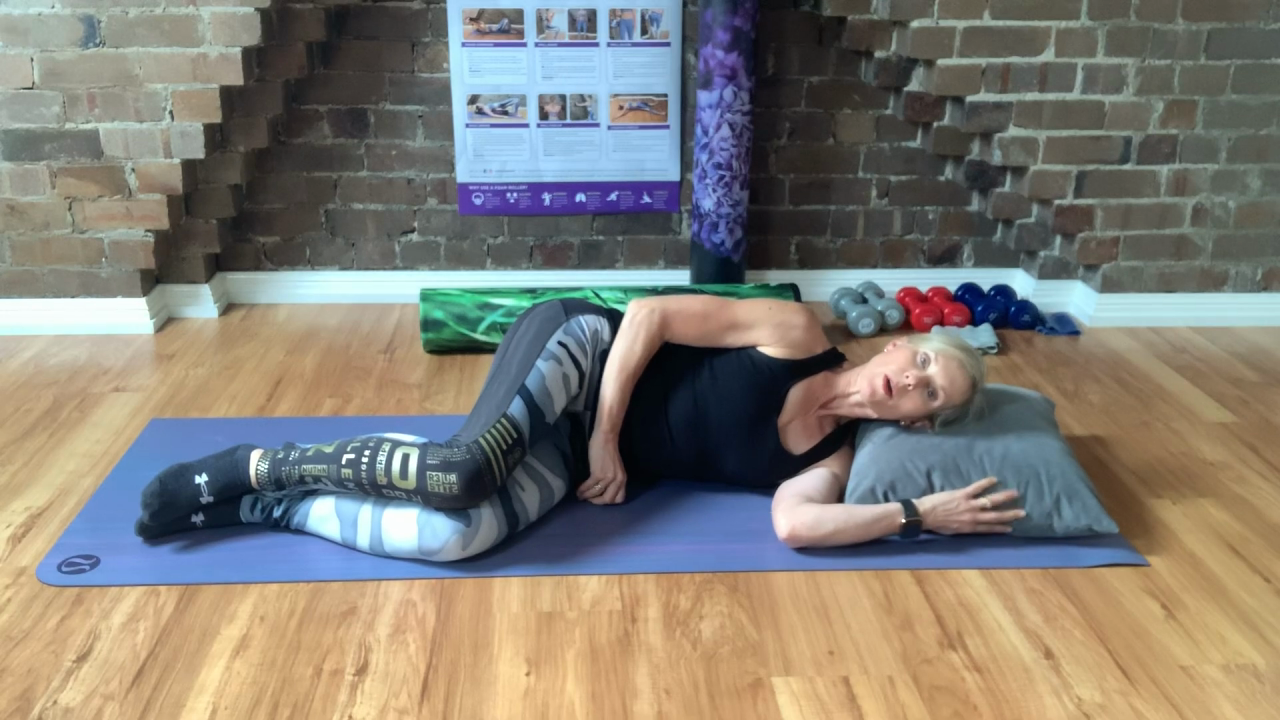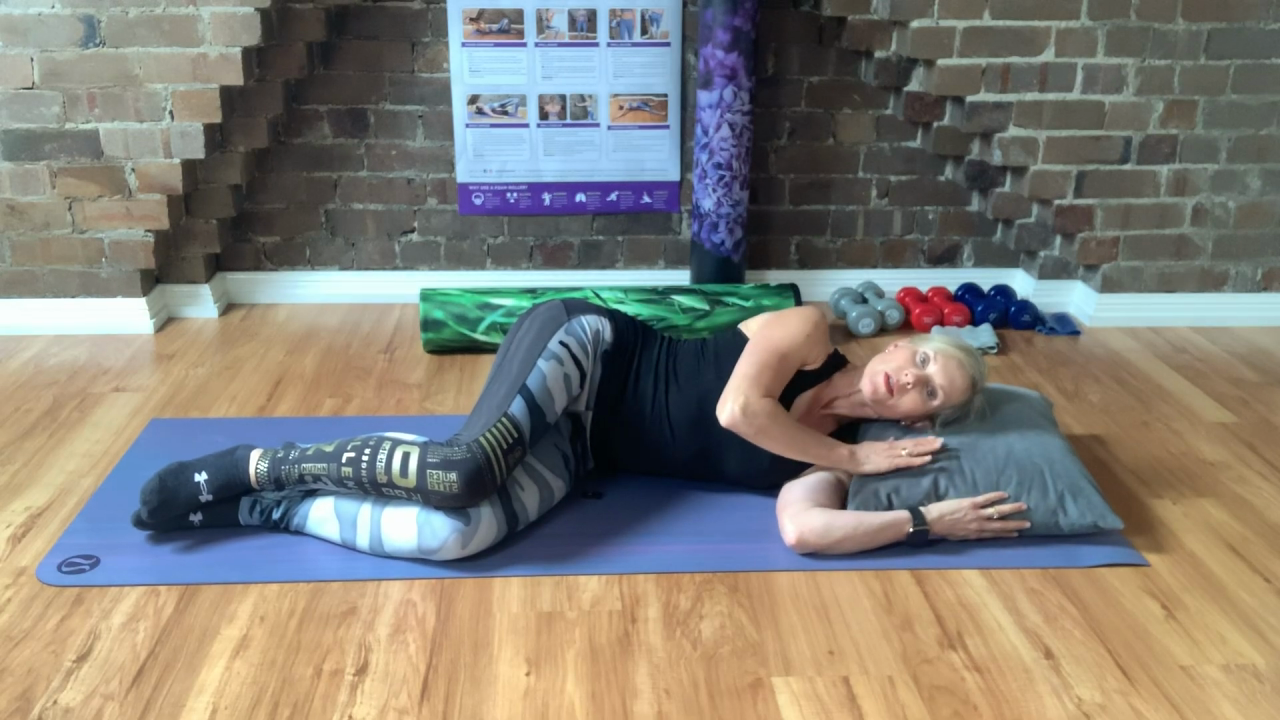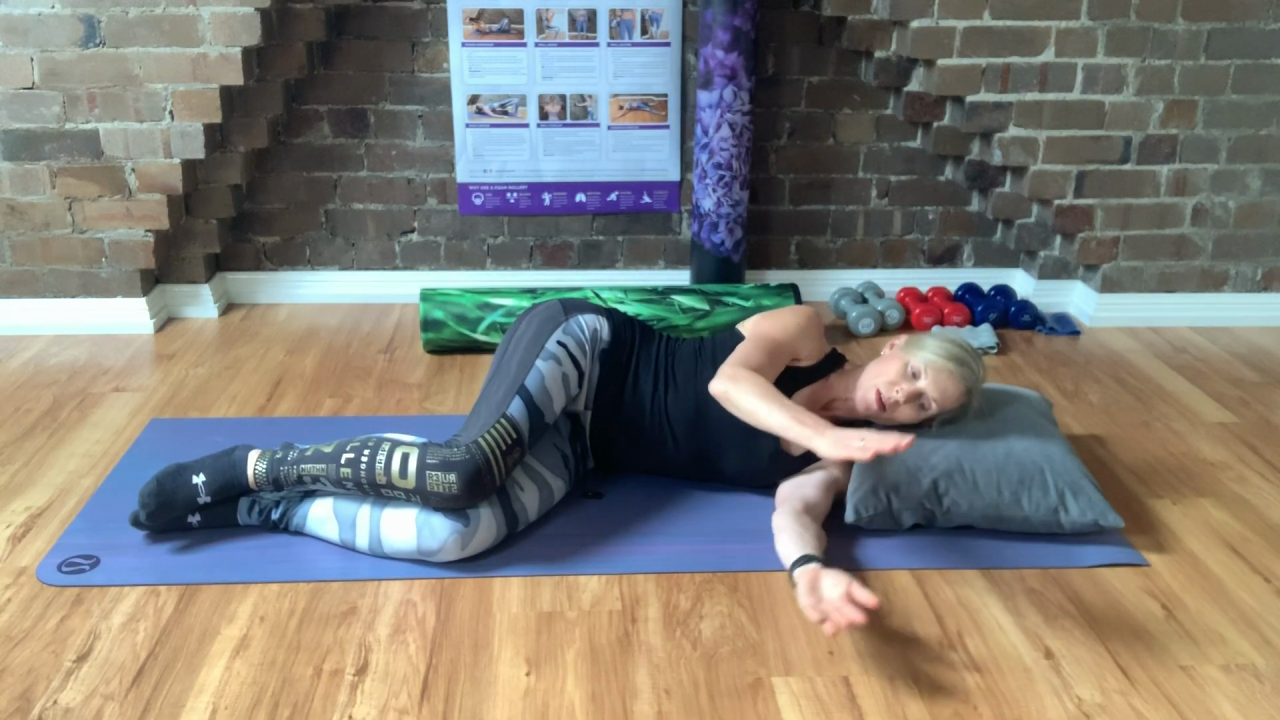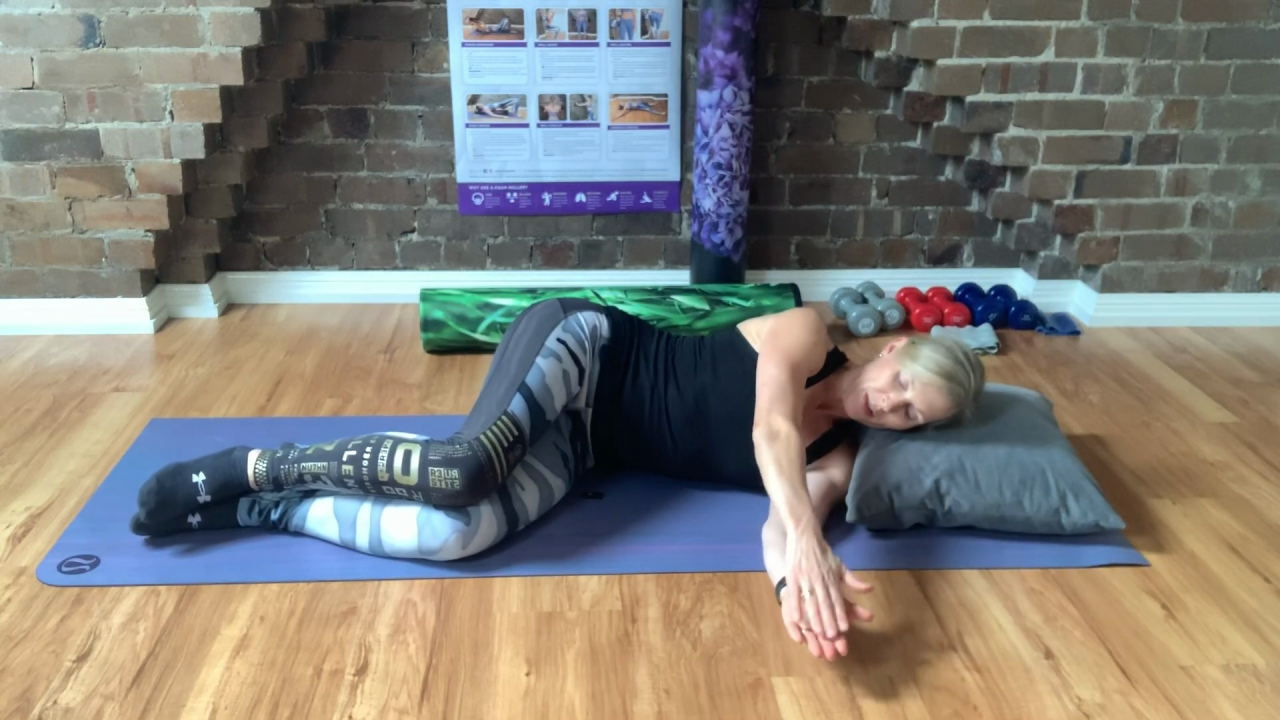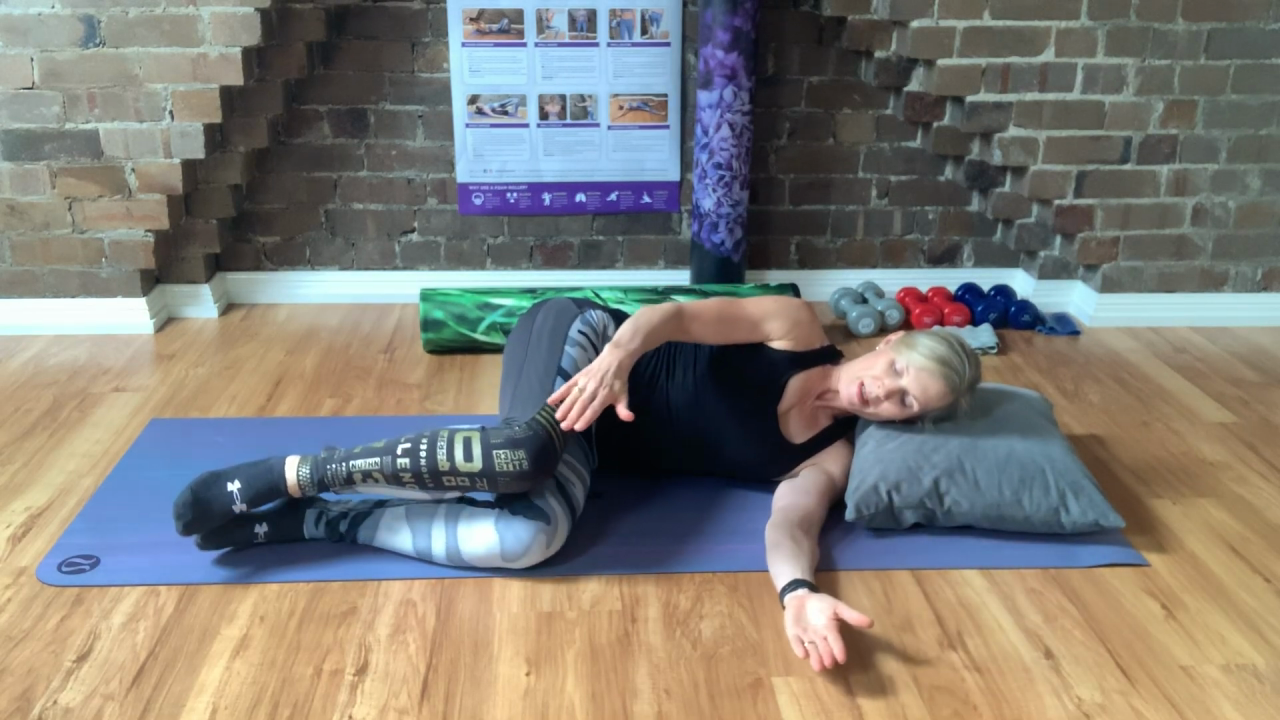
dt=1s
person 1, frame 1
left shoulder: (831, 456)
right shoulder: (796, 330)
left elbow: (796, 525)
right elbow: (651, 313)
left wrist: (925, 513)
right wrist: (607, 433)
left hip: (572, 459)
right hip: (578, 350)
left knee: (460, 533)
right knee: (462, 473)
left ankle: (262, 503)
right ankle: (250, 465)
person 1, frame 2
left shoulder: (828, 454)
right shoulder: (810, 330)
left elbow: (803, 530)
right elbow: (735, 407)
left wrist: (929, 519)
right wrist: (857, 456)
left hip: (584, 450)
right hip: (581, 347)
left knee: (461, 531)
right knee: (463, 472)
left ankle: (263, 506)
right ankle: (251, 464)
person 1, frame 3
left shoulder: (828, 464)
right shoulder: (807, 333)
left elbow: (793, 515)
right elbow: (728, 380)
left wrist: (812, 573)
right wrist: (830, 432)
left hip: (581, 449)
right hip: (580, 348)
left knee: (458, 532)
right knee: (461, 471)
left ankle: (263, 506)
right ankle: (246, 465)
person 1, frame 4
left shoulder: (836, 459)
right shoulder: (809, 333)
left elbow: (788, 516)
right elbow: (772, 427)
left wrist: (791, 585)
right wrist: (809, 545)
left hip: (583, 446)
right hip: (580, 347)
left knee: (463, 530)
right knee: (465, 468)
left ankle: (261, 509)
right ankle: (246, 467)
person 1, frame 5
left shoulder: (833, 457)
right shoulder: (796, 326)
left elbow: (790, 521)
right elbow: (675, 315)
left wrist: (797, 593)
right wrist: (620, 353)
left hip: (601, 444)
left knee: (535, 532)
right knee: (526, 451)
left ankle: (313, 520)
right ankle: (285, 475)
